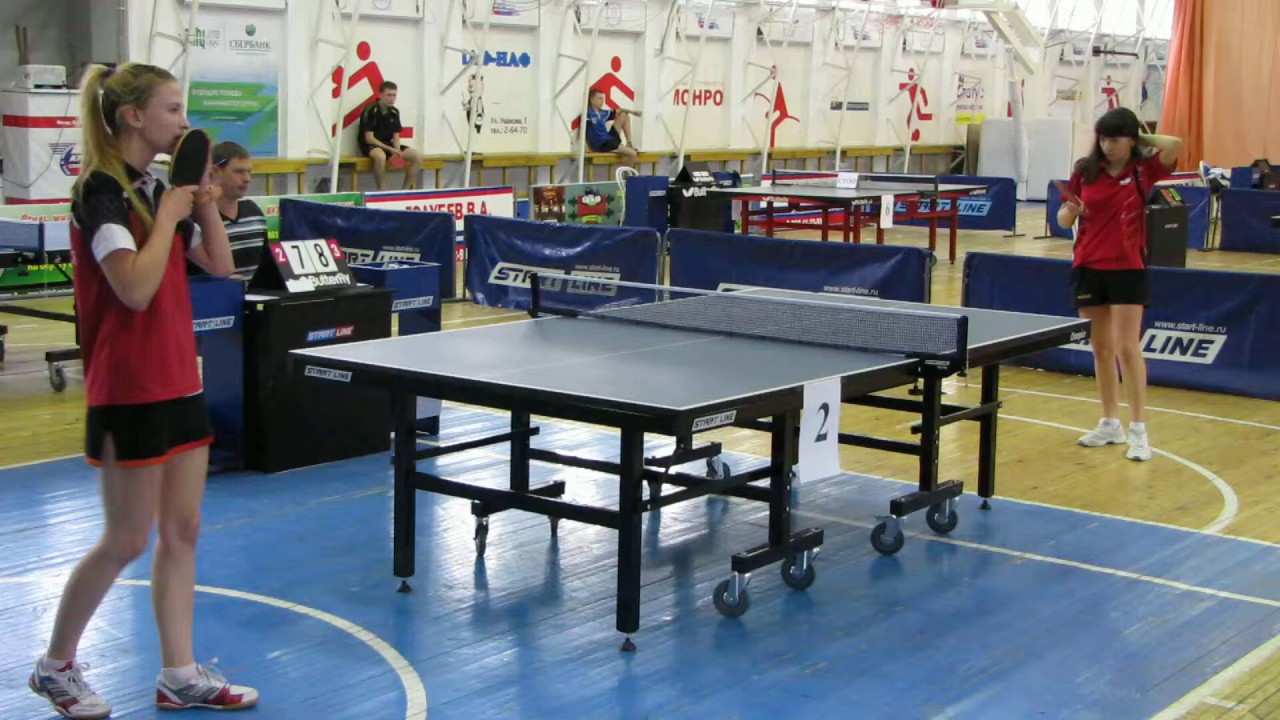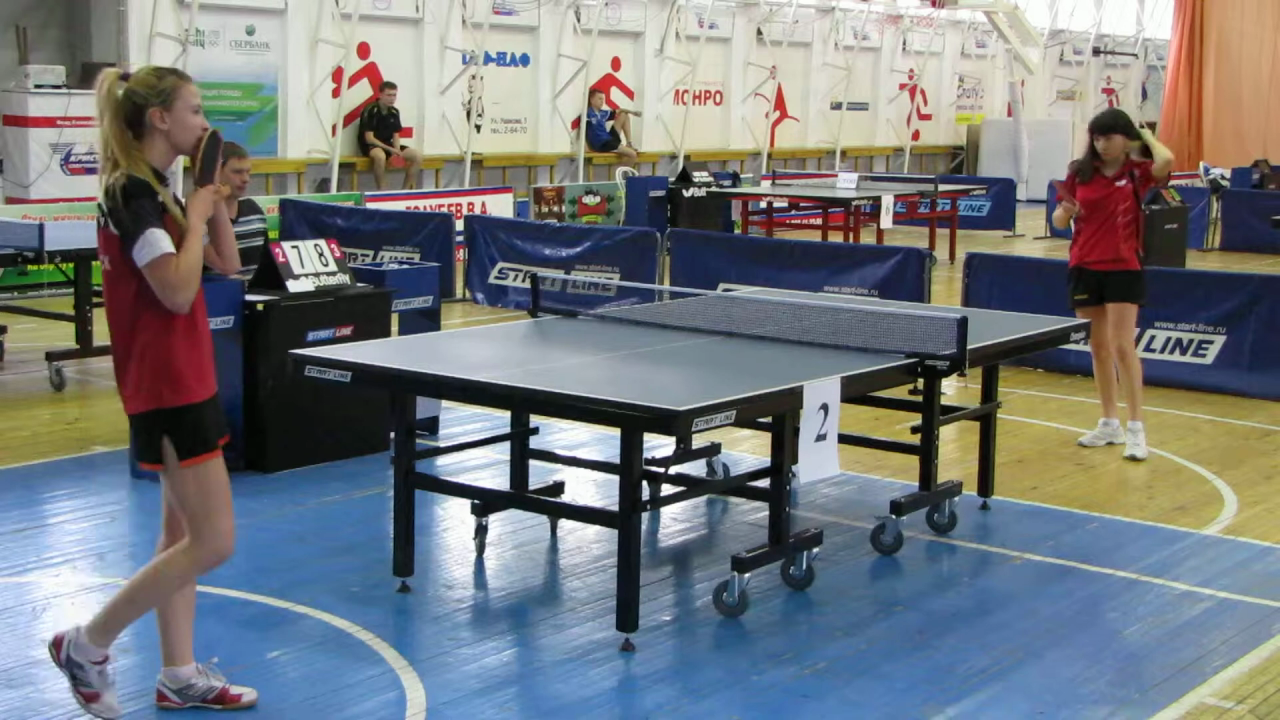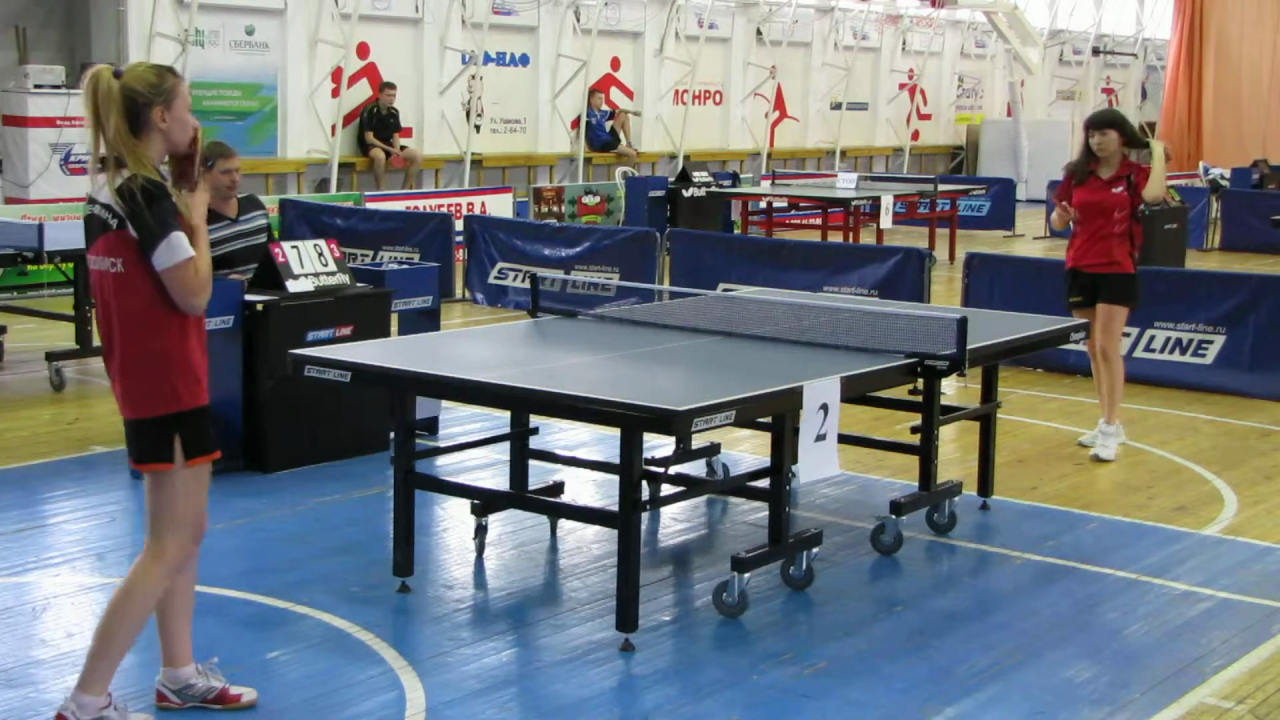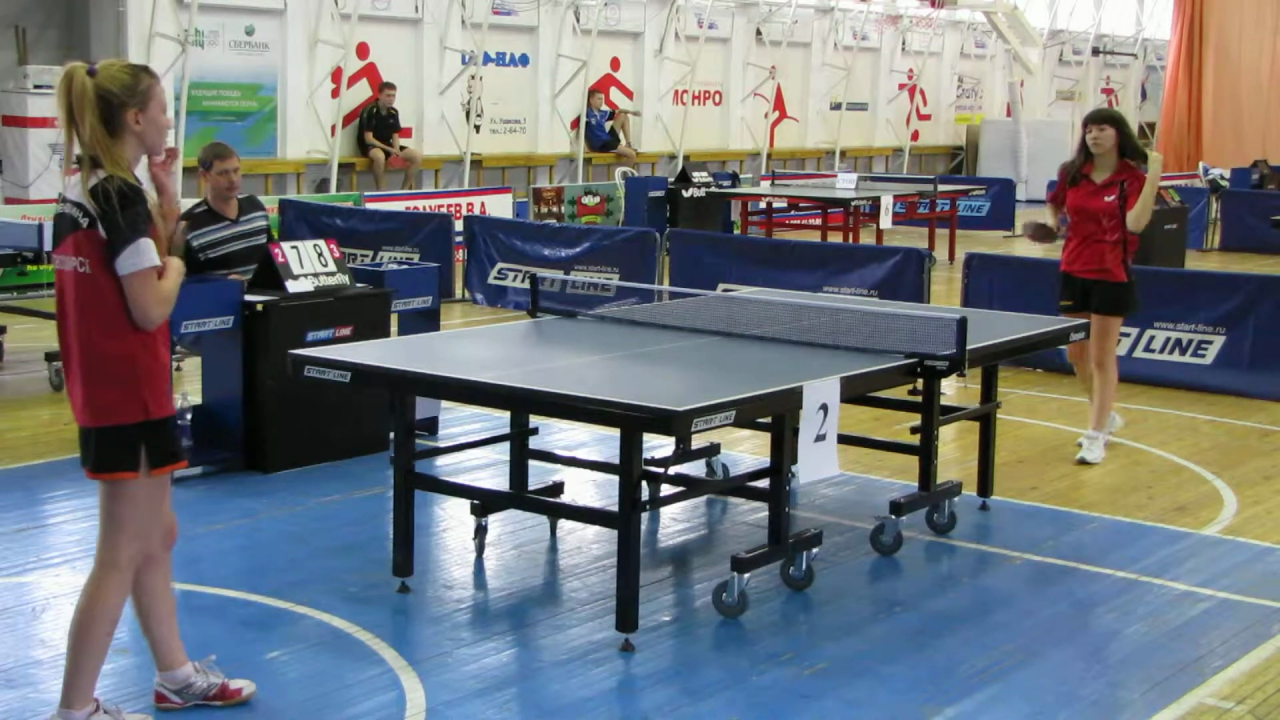
dt=0.4s
person 1, frame 1
left shoulder: (158, 187)
right shoulder: (99, 188)
left elbow: (221, 265)
right elbow: (135, 287)
left wrist: (204, 200)
right wrist: (169, 216)
left hip: (180, 379)
right hip: (130, 389)
left knee: (182, 532)
right knee: (127, 540)
right ankle: (56, 663)
person 1, frame 2
left shoulder: (155, 188)
right shoulder: (132, 191)
left elbow: (228, 264)
right elbow: (178, 293)
left wrist: (214, 202)
right wrist: (196, 215)
left hip: (186, 382)
right hip: (165, 388)
left knee: (183, 535)
right knee: (212, 543)
right ankle: (85, 645)
person 1, frame 3
left shoulder: (113, 186)
right shoulder: (147, 194)
left elbow: (159, 266)
right elbow: (194, 295)
left wrist: (184, 187)
right wrist: (197, 213)
left hip: (146, 382)
right hip: (167, 388)
left knee: (185, 534)
right knee: (166, 549)
person 1, frame 4
left shoulder: (79, 189)
right shoulder: (120, 194)
right elbow: (151, 310)
left wrist: (164, 202)
right wrist: (177, 270)
left hip: (101, 391)
right hip: (129, 397)
left knee: (156, 537)
right knee: (120, 558)
person 2, frame 1
left shoulder: (1143, 171)
right shoulder: (1084, 171)
left elbow: (1175, 144)
right elbow: (1063, 220)
left wrist: (1142, 138)
right wrist: (1070, 210)
left hip: (1127, 269)
right hip: (1088, 268)
left knee: (1127, 348)
right knee: (1100, 348)
left ankle: (1138, 430)
right ankle: (1110, 423)
person 2, frame 2
left shoulder: (1137, 171)
right shoulder: (1080, 172)
left elbow: (1166, 162)
right elbow: (1058, 222)
left wrist: (1147, 137)
right wrist: (1065, 212)
left hip: (1123, 269)
right hip: (1084, 269)
left knee: (1122, 347)
right knee: (1098, 348)
left ankle: (1135, 429)
right ankle: (1109, 423)
person 2, frame 3
left shoulder: (1137, 174)
right shoulder: (1076, 174)
left elbow: (1155, 196)
right elbow: (1057, 222)
left wrist: (1158, 153)
right wrist: (1062, 215)
left hip: (1118, 270)
right hip: (1080, 269)
left knee: (1108, 348)
right knee: (1094, 351)
left ankle: (1108, 431)
right ankle: (1111, 423)
person 2, frame 4
left shoulder: (1134, 178)
right shoulder: (1071, 173)
left elbow: (1136, 224)
right elbow: (1054, 208)
left wrist: (1154, 173)
right wrist: (1053, 227)
left hip: (1111, 277)
right hip: (1073, 272)
left knee: (1102, 356)
right knee: (1074, 355)
left ankle: (1094, 436)
right ankle: (1108, 415)
